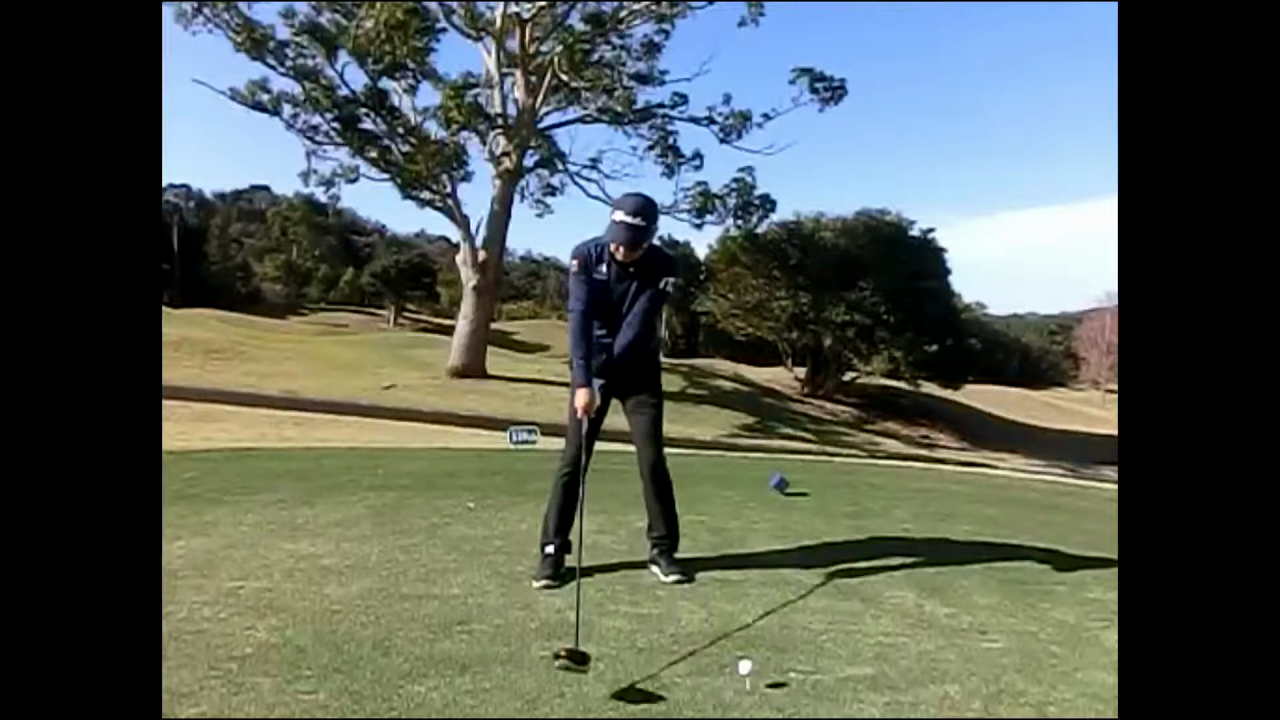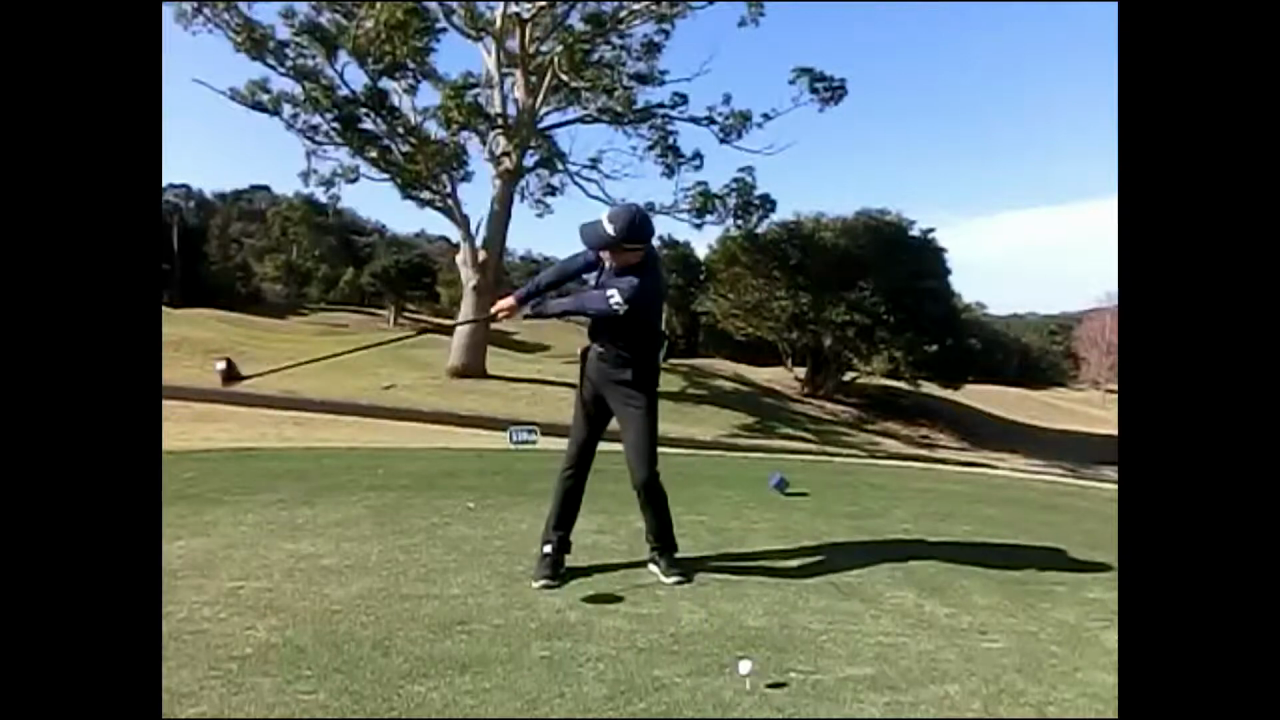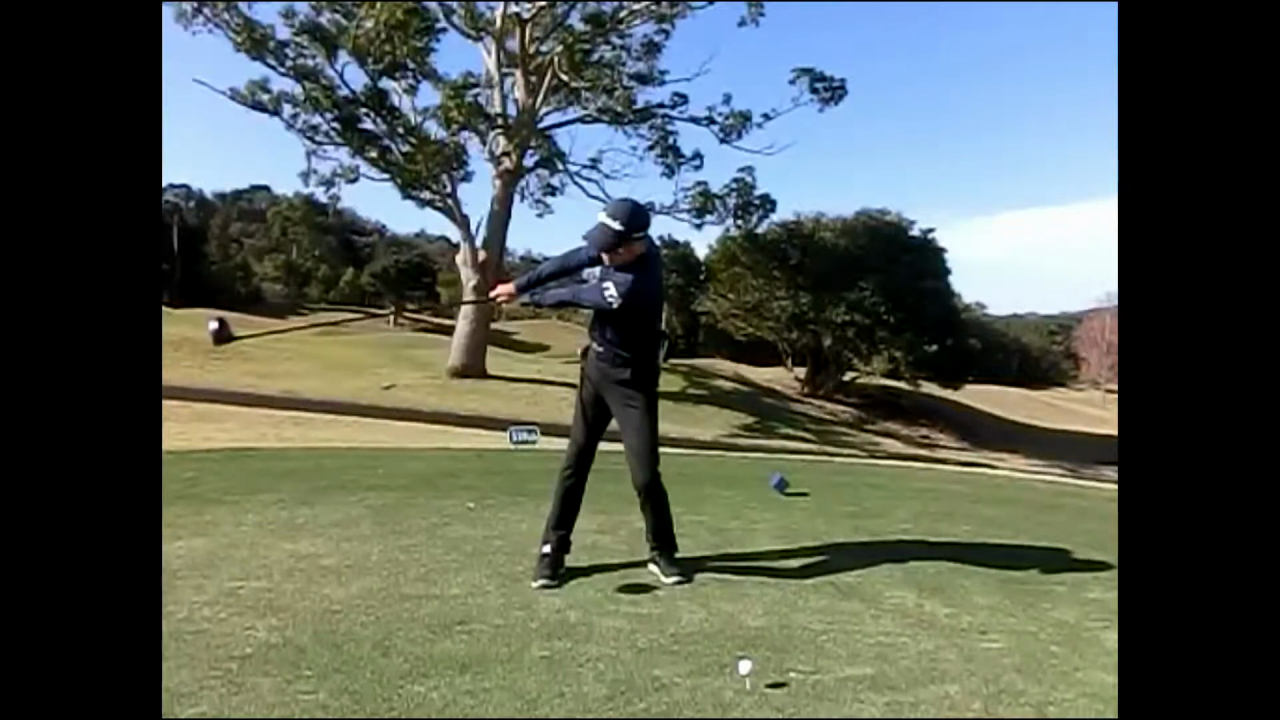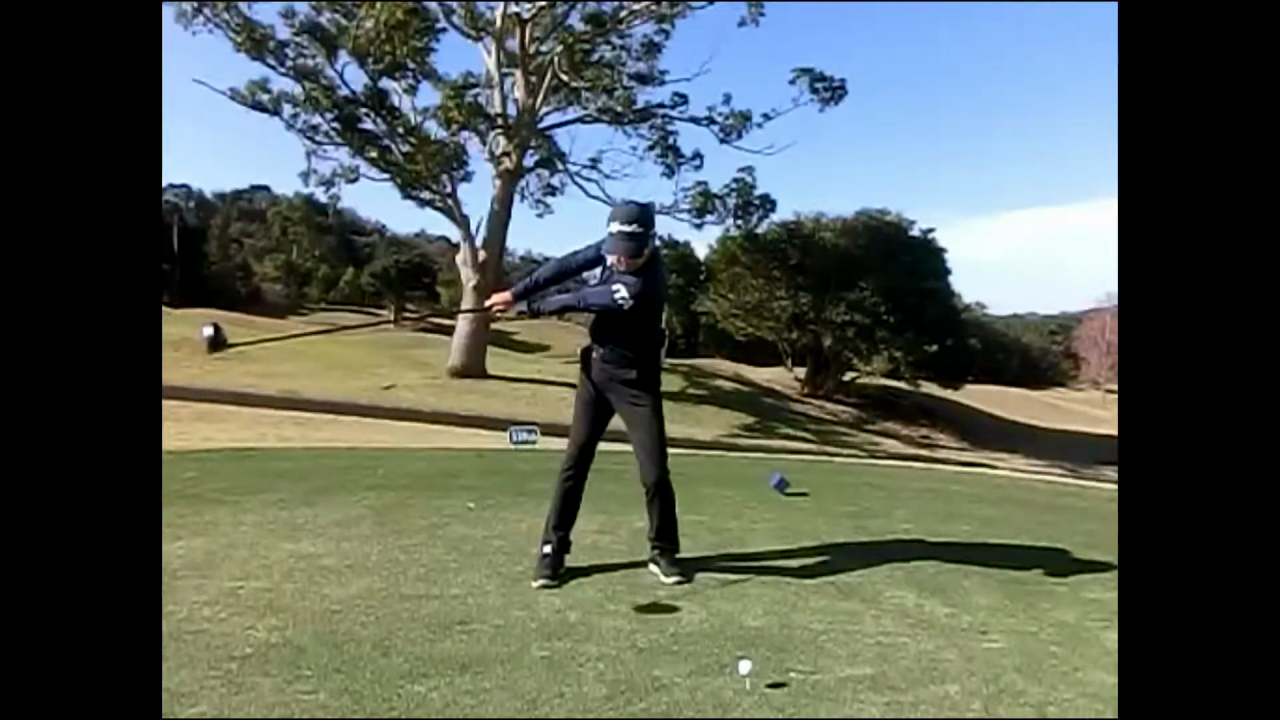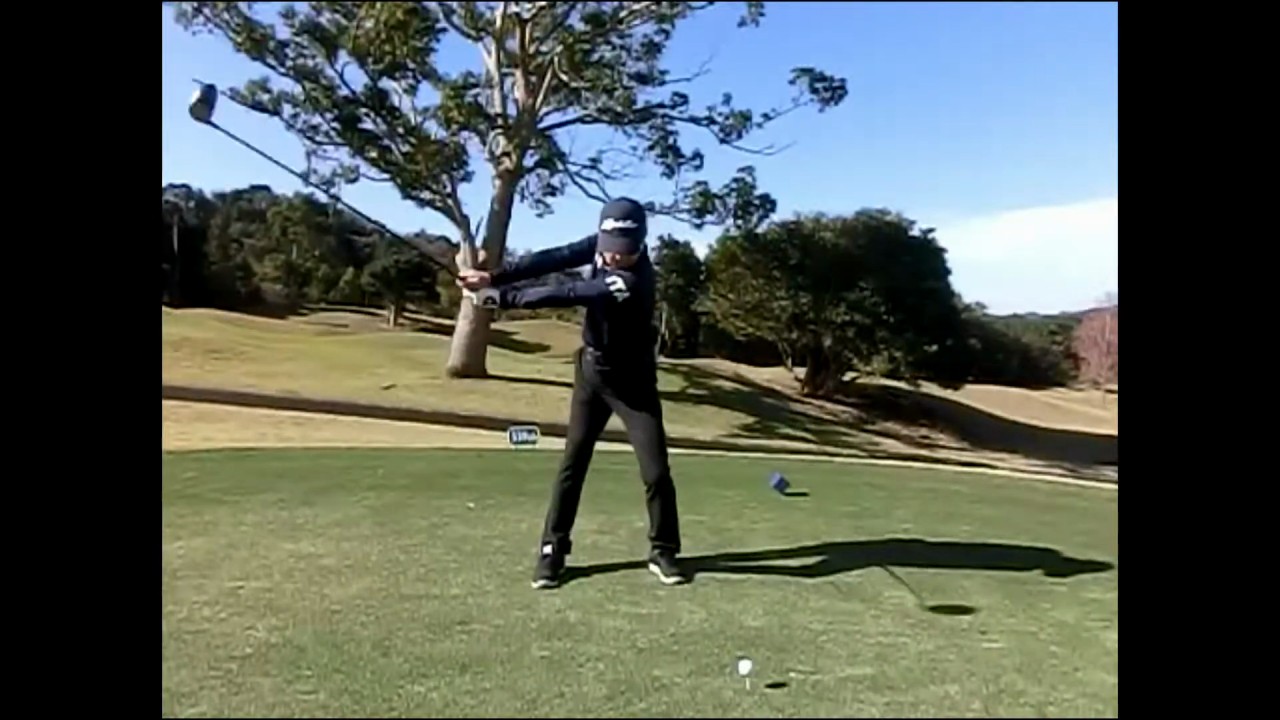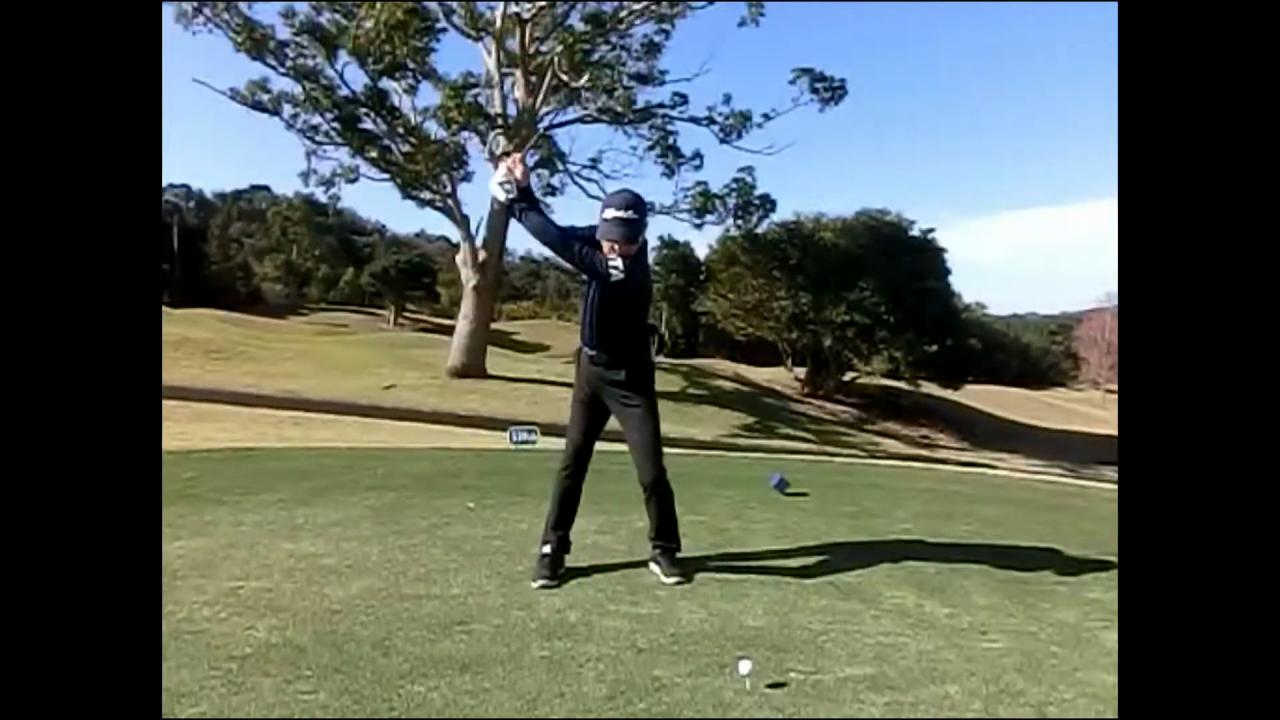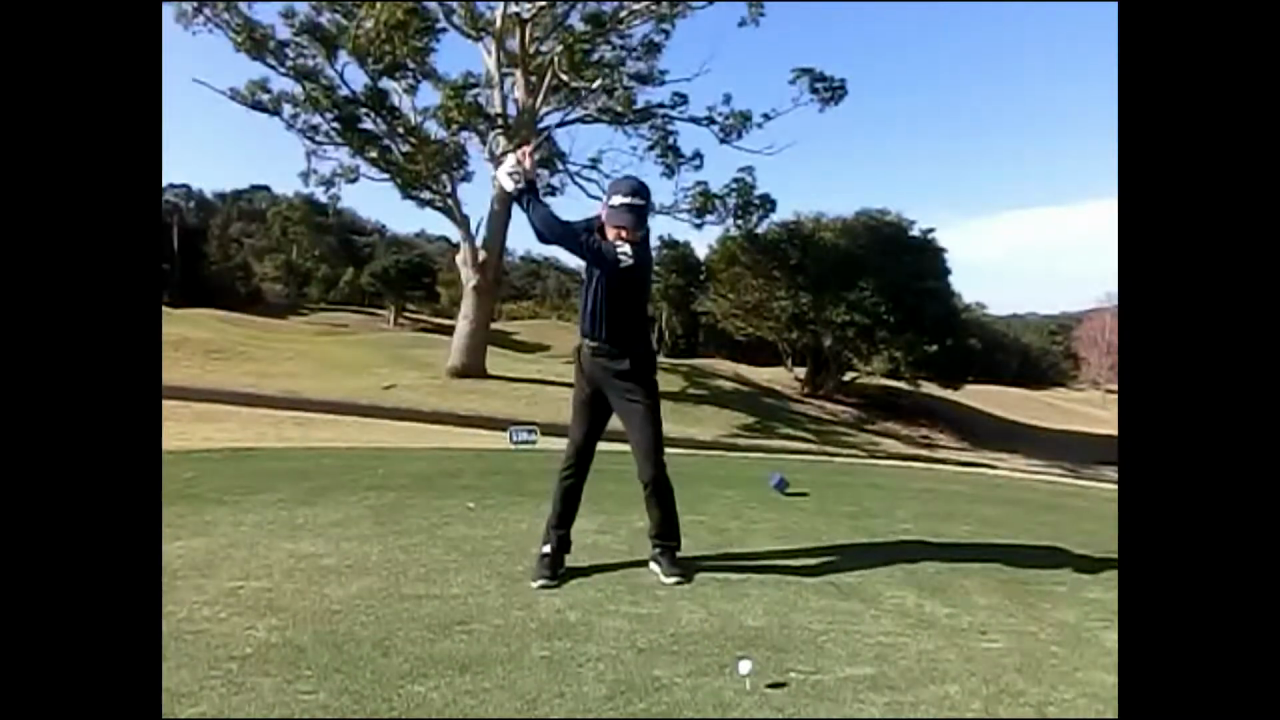
dt=0.7s
person 1, frame 1
left shoulder: (661, 269)
right shoulder: (586, 255)
left elbow: (634, 328)
right elbow: (580, 319)
left wrist: (601, 381)
right wrist: (581, 382)
left hip: (638, 370)
right hip: (590, 366)
left knee: (652, 462)
right knee: (572, 459)
left ankle: (663, 550)
right ankle: (553, 549)
person 1, frame 2
left shoulder: (639, 288)
right shoulder: (619, 248)
left elbow: (579, 304)
right elbow: (572, 267)
left wrist: (534, 308)
right wrist: (520, 296)
left hip: (632, 378)
right hip: (596, 365)
left knee: (643, 474)
right knee: (575, 461)
left ankle: (662, 552)
right ankle: (553, 549)
person 1, frame 3
left shoulder: (634, 285)
right shoulder: (626, 246)
left elbow: (575, 296)
right elbow: (573, 261)
left wrist: (532, 297)
right wrist: (519, 284)
left hip: (632, 378)
right hip: (597, 365)
left knee: (645, 475)
right knee: (575, 461)
left ankle: (662, 553)
right ankle: (553, 549)
person 1, frame 4
left shoulder: (642, 287)
right shoulder: (615, 247)
left elbow: (579, 301)
right elbow: (567, 265)
left wrist: (529, 306)
right wrist: (515, 292)
left hip: (635, 379)
right hip: (596, 367)
left knee: (655, 474)
right knee: (575, 462)
left ankle: (663, 552)
right ankle: (553, 549)
person 1, frame 5
left shoulder: (634, 282)
right shoulder: (602, 243)
left elbow: (565, 296)
right elbow: (552, 260)
left wrist: (502, 298)
right wrist: (493, 275)
left hip: (633, 378)
right hip: (592, 369)
left knee: (656, 471)
right knee: (572, 463)
left ankle: (663, 551)
right ankle: (552, 550)
person 1, frame 6
left shoulder: (628, 271)
right shoulder: (604, 238)
left elbow: (559, 244)
right elbow: (558, 233)
left wrist: (514, 200)
right wrist: (523, 189)
left hip: (628, 378)
right hip: (590, 369)
left knee: (651, 472)
right knee: (572, 463)
left ankle: (663, 552)
right ankle: (552, 550)
person 1, frame 7
left shoulder: (632, 255)
right shoulder: (601, 229)
left elbow: (560, 235)
right elbow: (551, 233)
left wrist: (523, 190)
right wrist: (528, 185)
left hip: (631, 368)
right hip: (591, 362)
left knee: (652, 467)
right knee: (574, 460)
left ankle: (665, 551)
right ankle: (553, 549)
